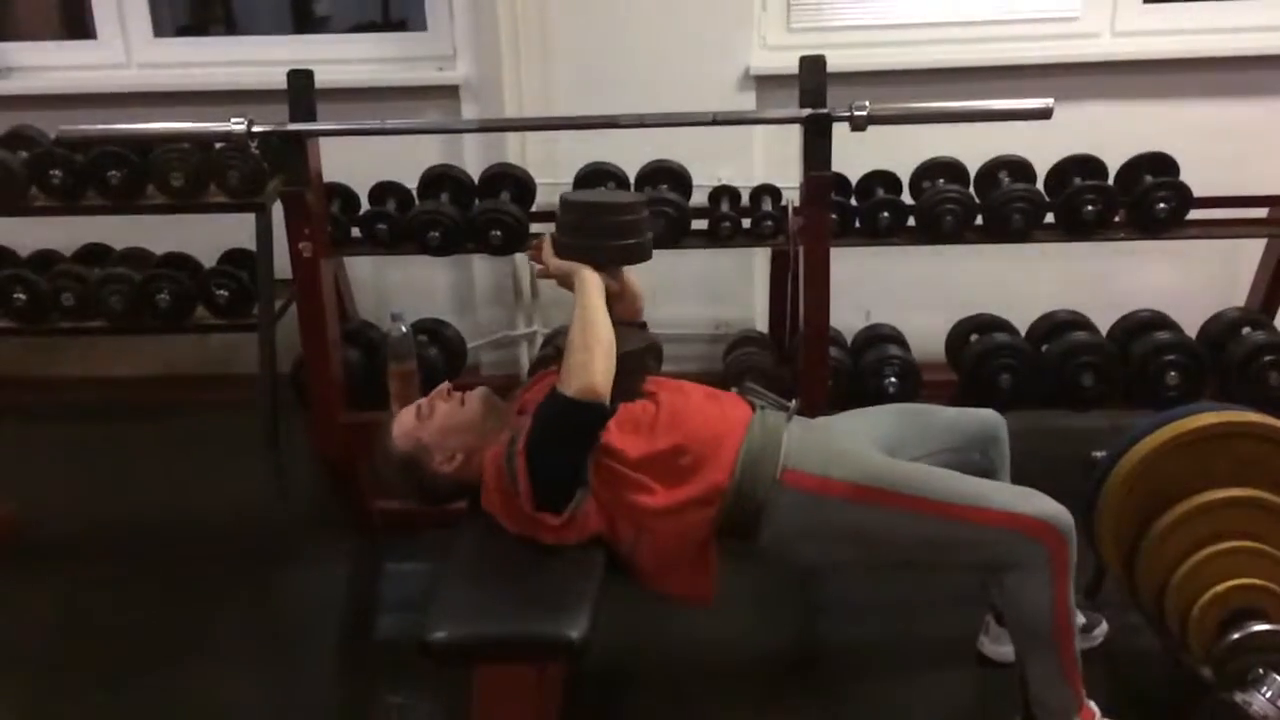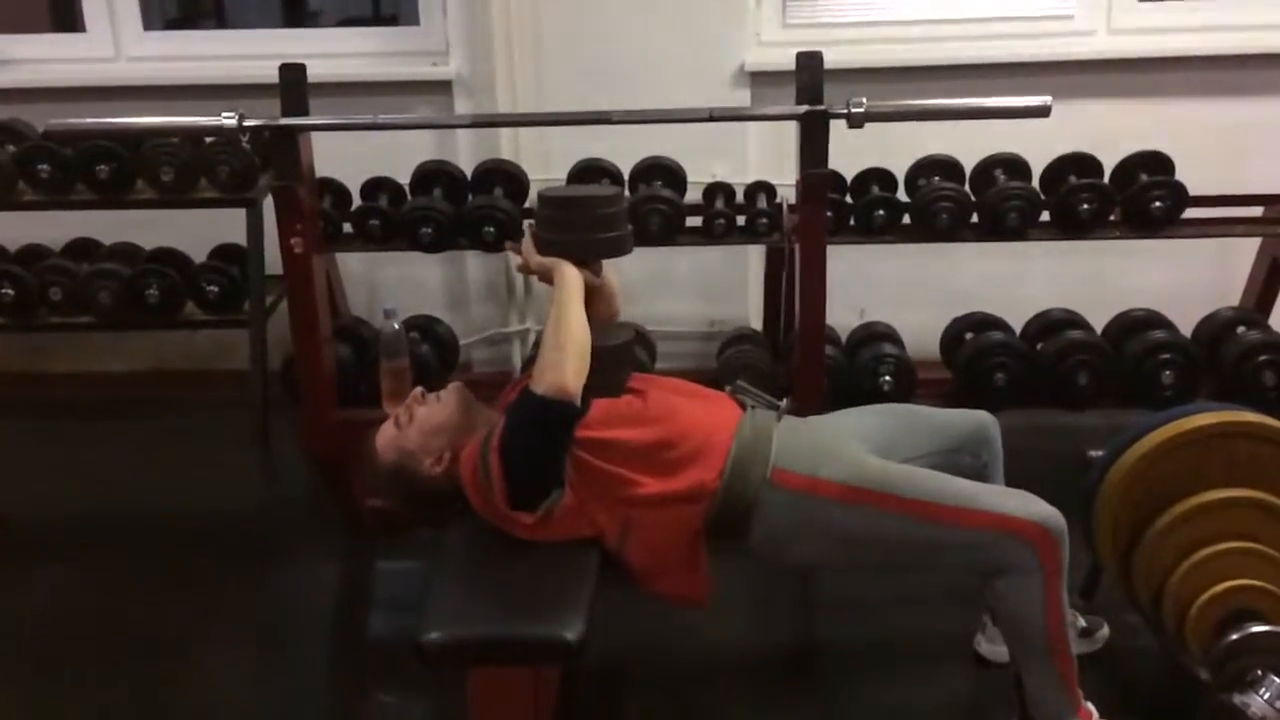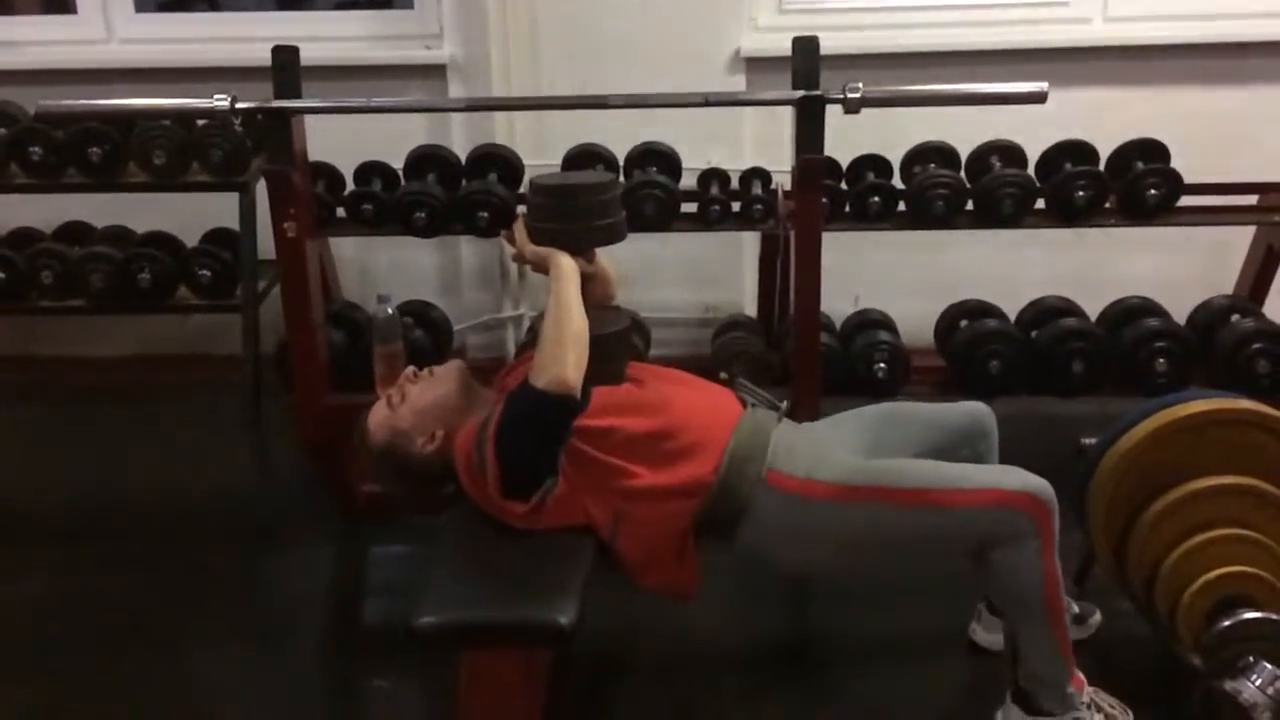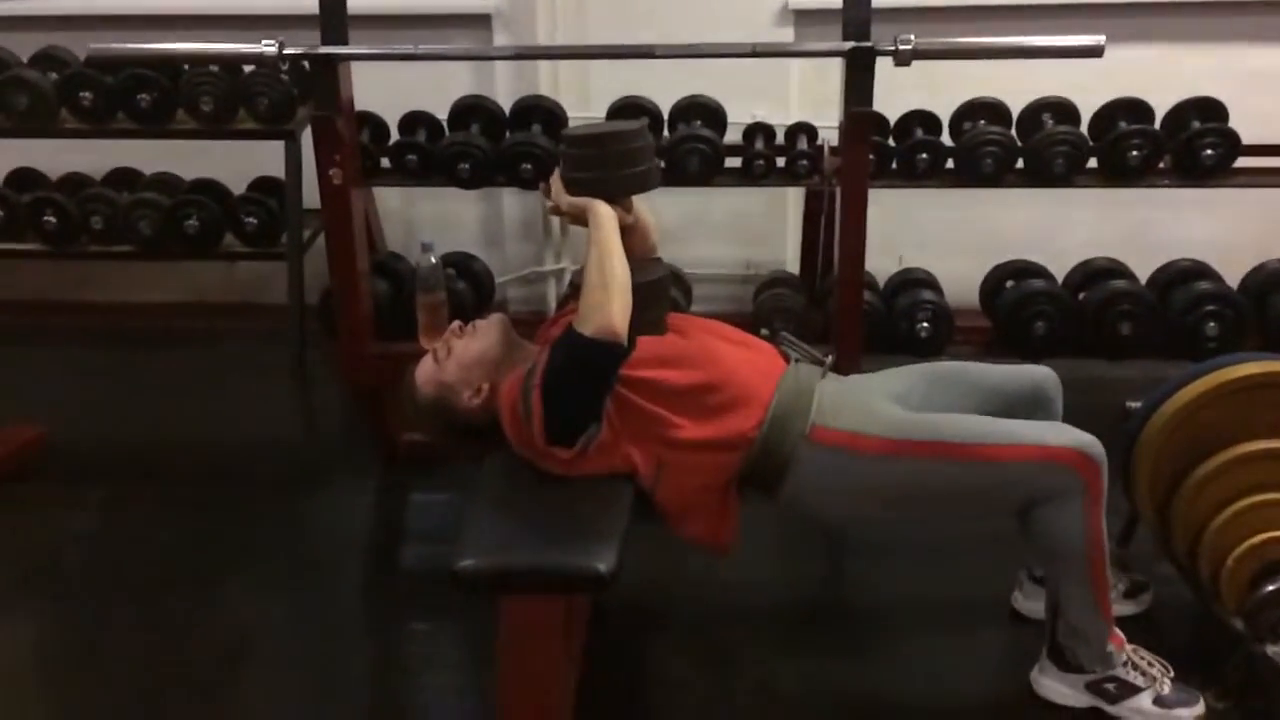
dt=0.7s
person 1, frame 1
left shoulder: (526, 414)
right shoulder: (517, 471)
left elbow: (623, 345)
right elbow: (588, 399)
left wrist: (607, 276)
right wrist: (585, 282)
left hip: (775, 437)
right hip: (779, 486)
left knee: (985, 433)
right knee: (1045, 529)
left ankle: (1017, 613)
person 1, frame 2
left shoulder: (508, 415)
right shoulder: (500, 468)
left elbow: (603, 342)
right elbow: (559, 390)
left wrist: (586, 274)
right wrist: (563, 275)
left hip: (769, 434)
right hip: (771, 487)
left knee: (974, 434)
right knee: (1036, 531)
left ankle: (1020, 616)
person 1, frame 3
left shoulder: (506, 394)
right shoulder: (495, 453)
left elbow: (599, 325)
right elbow: (560, 385)
left wrist: (580, 261)
right wrist: (559, 264)
left hip: (770, 439)
right hip: (769, 492)
left knee: (970, 425)
right knee: (1026, 501)
left ankle: (1009, 605)
person 1, frame 4
left shoulder: (546, 347)
right shoulder: (536, 403)
left elbow: (640, 275)
right elbow: (606, 334)
left wrist: (617, 208)
right wrist: (595, 217)
left hip: (814, 393)
right hip: (811, 447)
left knee: (1034, 389)
right knee: (1074, 460)
left ankle: (1059, 577)
